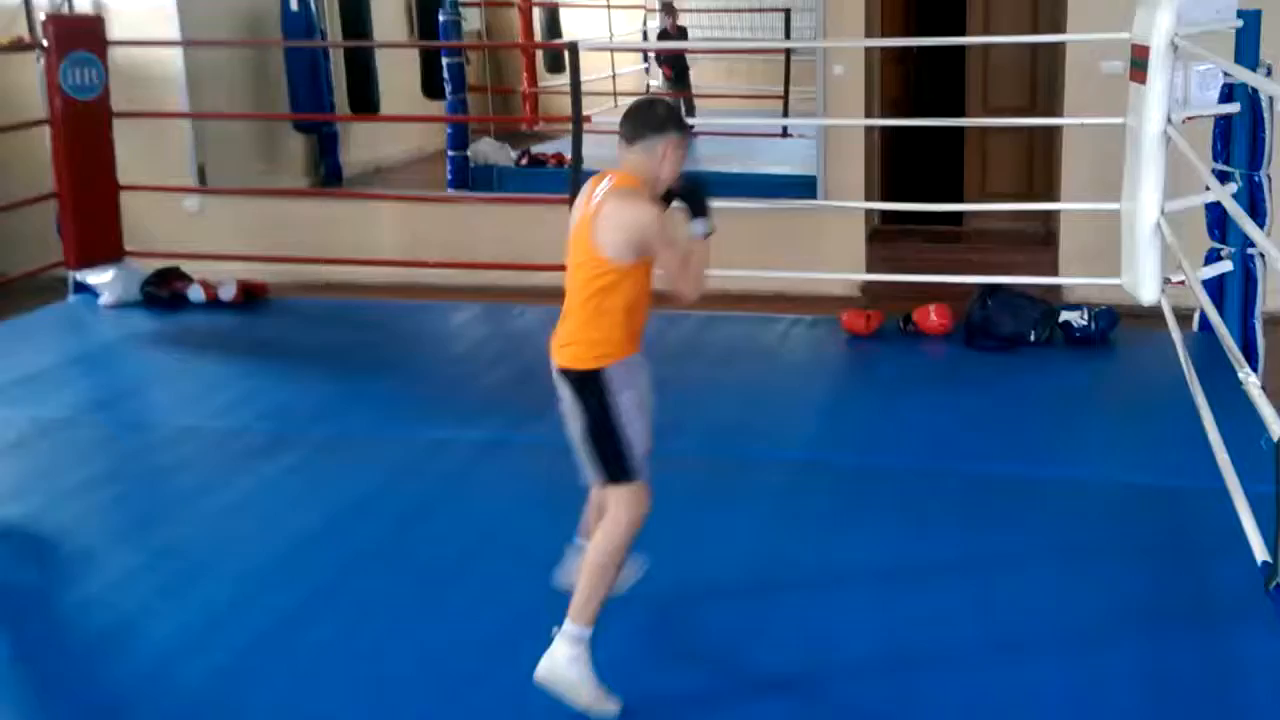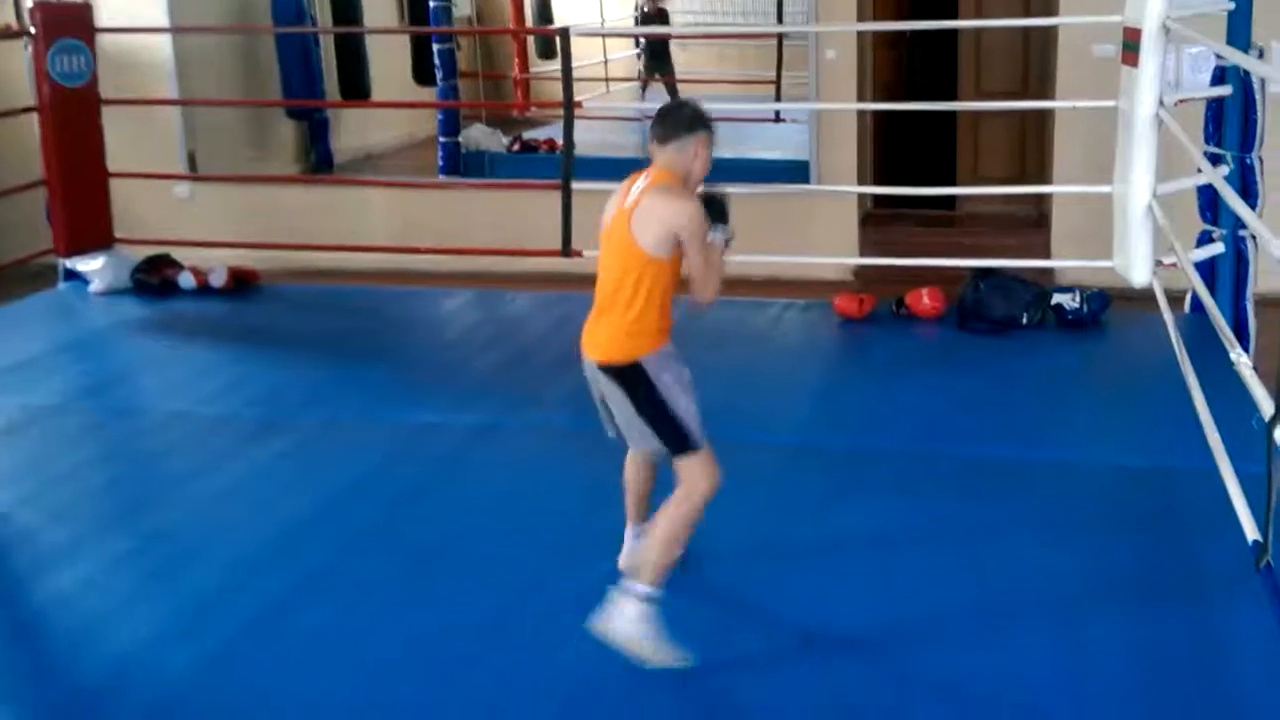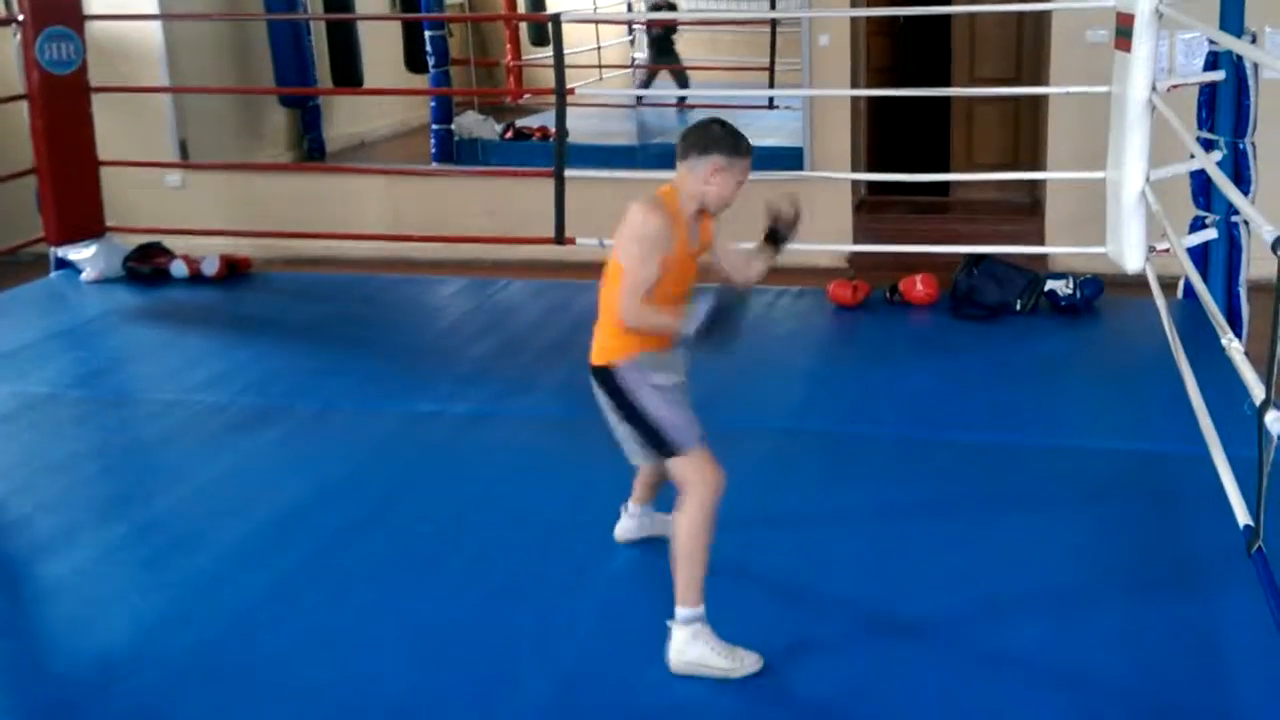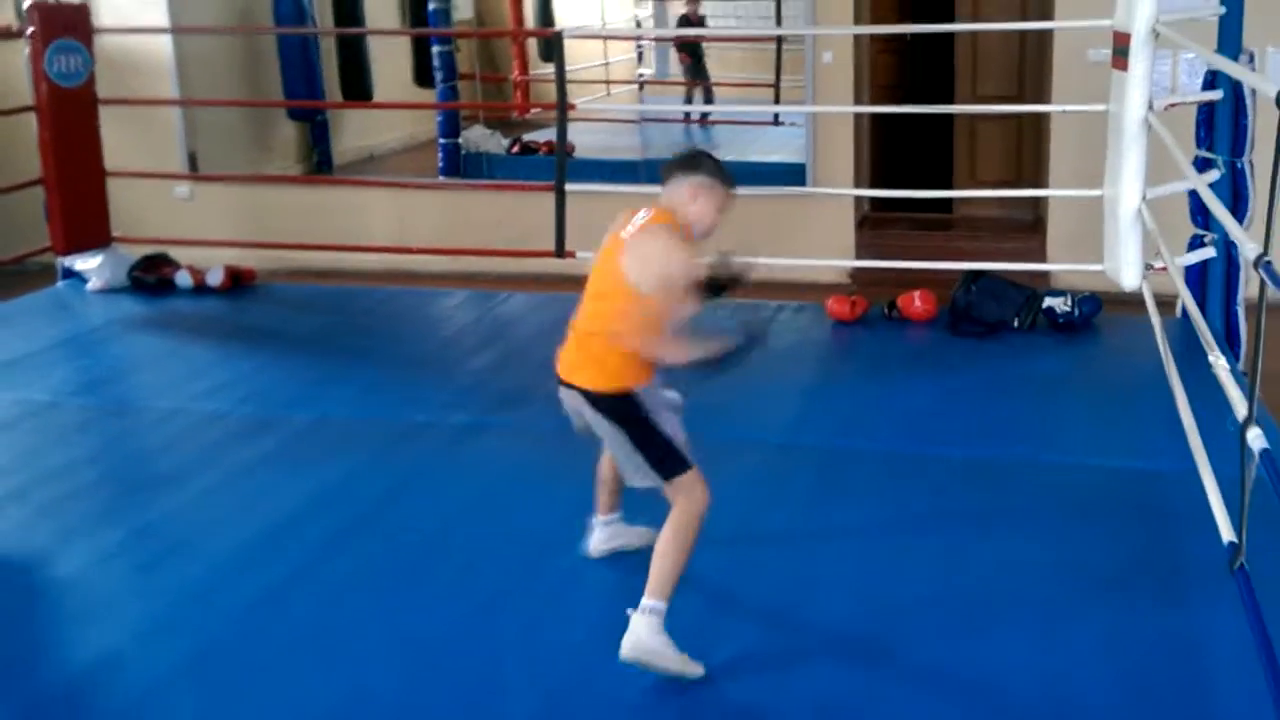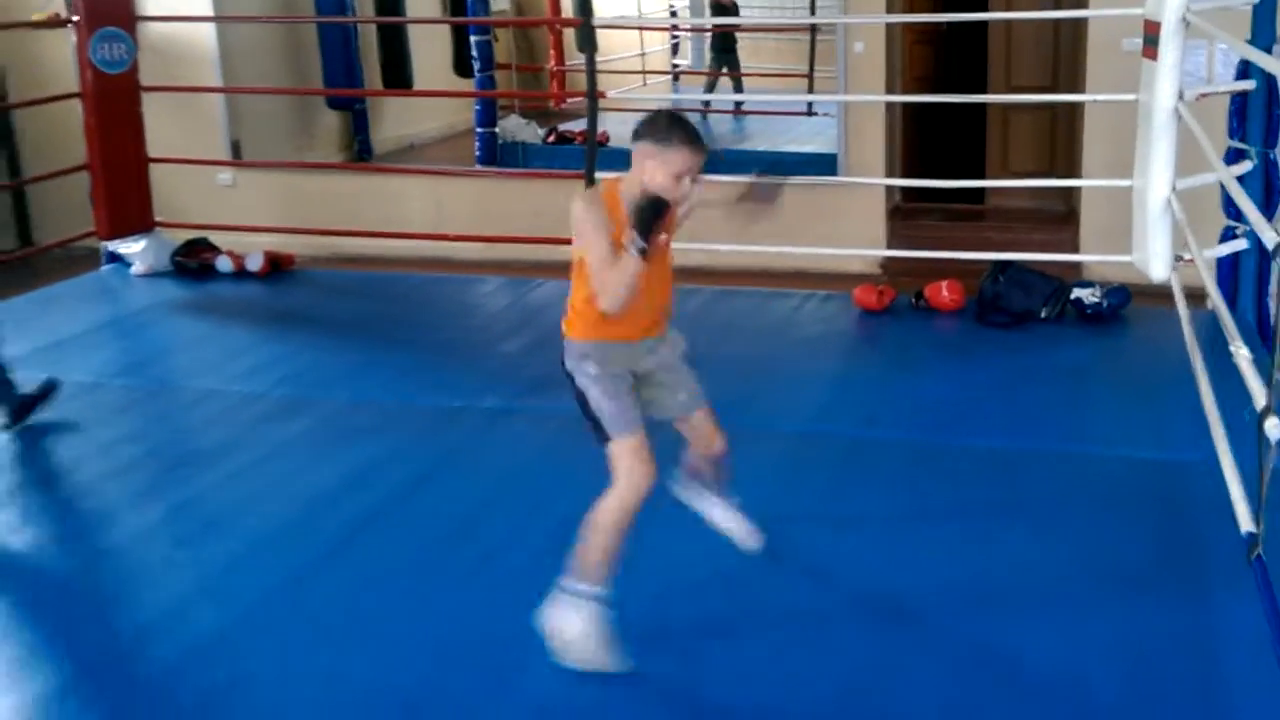
dt=0.4s
person 1, frame 1
left shoulder: (595, 188)
right shoulder: (643, 212)
right elbow: (689, 288)
right wrist: (698, 219)
left hip: (572, 354)
right hip: (604, 364)
left knee: (611, 473)
right knee: (628, 506)
left ankle: (586, 561)
right ankle: (568, 652)
person 1, frame 2
left shoulder: (635, 190)
right shoulder: (683, 209)
right elbow: (705, 292)
right wrist: (718, 232)
left hip: (600, 345)
right hip: (633, 355)
left knee: (643, 442)
right knee: (701, 475)
left ankle: (638, 547)
right ankle: (632, 606)
person 1, frame 3
left shoulder: (697, 219)
right shoulder: (649, 213)
left elbow: (742, 273)
right elbow: (626, 311)
left wrist: (775, 239)
right wrist: (695, 320)
left hip: (651, 356)
right hip: (625, 364)
left knee: (674, 439)
right knee: (704, 481)
left ankle: (636, 516)
right ankle: (690, 634)
person 1, frame 4
left shoulder: (635, 223)
right shoulder: (675, 253)
right elbow: (638, 339)
left wrist: (703, 286)
right wrist: (709, 350)
left hip: (573, 372)
right hip: (615, 387)
left knee: (622, 445)
right knee: (692, 500)
left ankle: (606, 528)
right ankle: (646, 631)
person 1, frame 5
left shoulder: (666, 204)
right shoulder: (591, 207)
right elbow: (611, 302)
right wrist: (639, 237)
left hip: (653, 342)
right hip: (596, 351)
left knee: (710, 437)
right knee: (636, 478)
left ankle: (699, 489)
right ankle: (578, 603)
